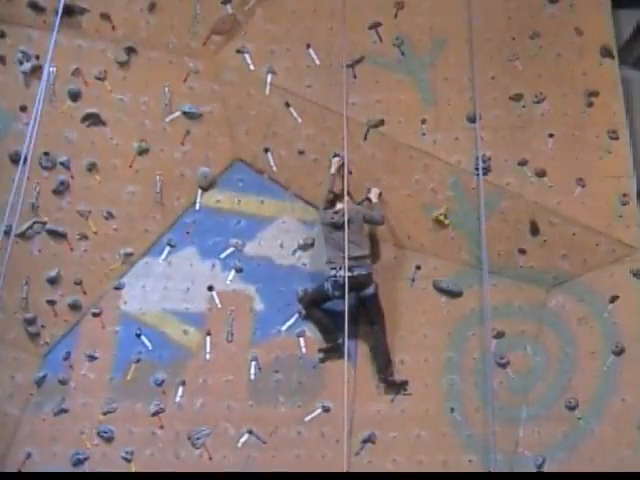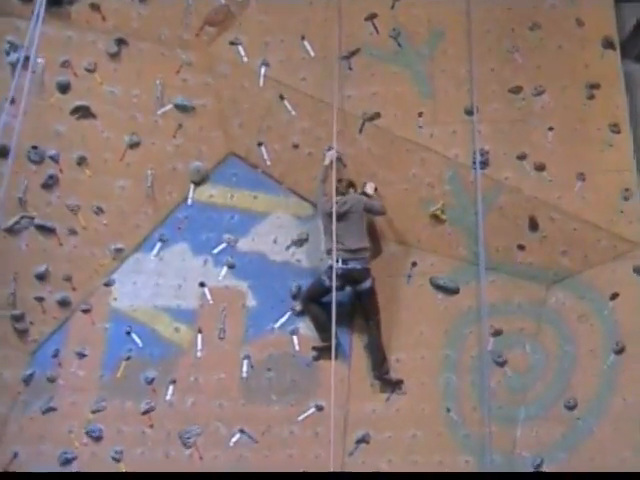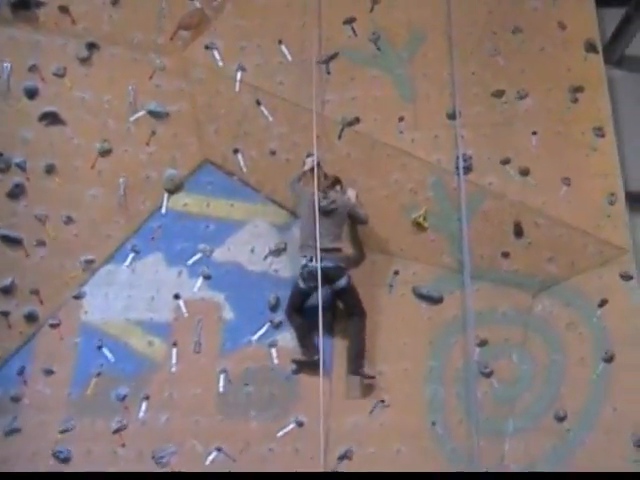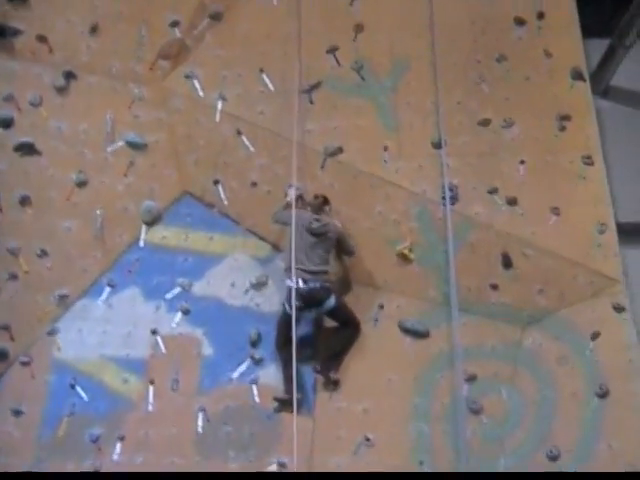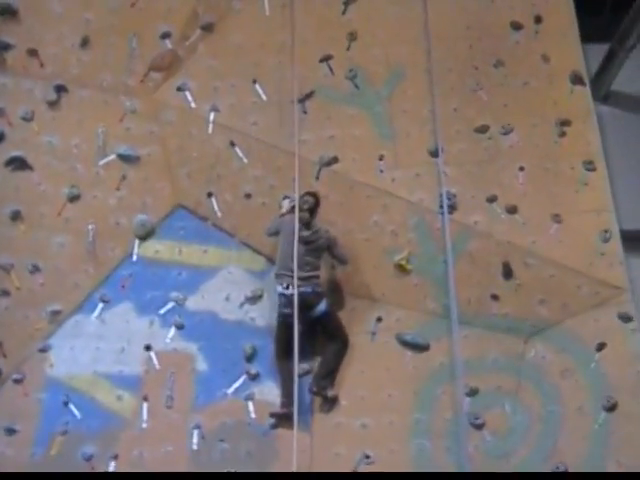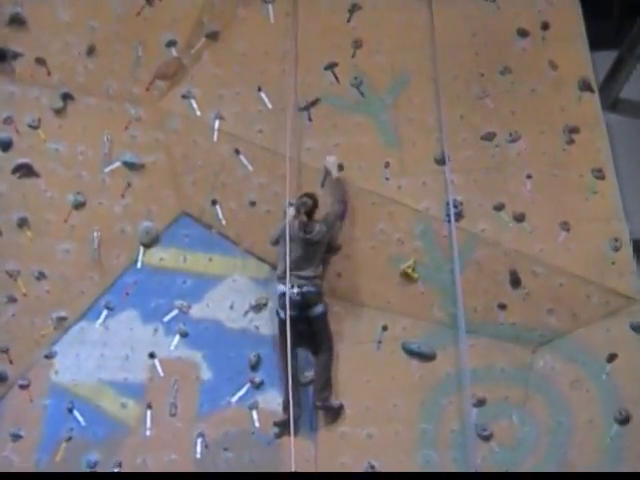
dt=0.5s
person 1, frame 1
left shoulder: (324, 215)
right shoulder: (356, 211)
left elbow: (328, 195)
right elbow: (380, 219)
left wrist: (333, 171)
right wrist: (374, 200)
left hip: (338, 276)
right hip: (362, 275)
left knee: (308, 303)
right knee: (377, 325)
left ankle: (334, 342)
right ankle: (387, 377)
person 1, frame 2
left shoulder: (324, 205)
right shoulder: (358, 201)
left elbow: (321, 185)
right elbow: (380, 209)
left wrist: (328, 162)
right wrist: (370, 193)
left hip: (336, 268)
right hip: (360, 268)
left knee: (308, 299)
right knee: (372, 321)
left ankle: (328, 341)
right ankle: (382, 375)
person 1, frame 3
left shoulder: (307, 196)
right shoulder: (344, 203)
left elbow: (293, 184)
right elbow: (364, 219)
left wrist: (306, 168)
right wrist: (353, 199)
left hip: (310, 266)
right hip: (335, 267)
left knee: (293, 311)
right knee: (357, 314)
left ankle: (310, 355)
right ankle: (356, 363)
person 1, frame 4
left shoulder: (298, 217)
right shoulder: (333, 228)
left elbow: (276, 217)
right elbow: (350, 251)
left wrist: (290, 201)
left hip: (296, 288)
right hip: (320, 289)
left knee: (283, 343)
right knee: (351, 326)
left ankle: (291, 393)
right ankle: (328, 365)
person 1, frame 5
left shoulder: (287, 223)
right shoulder: (323, 234)
left elbow: (269, 231)
right elbow: (343, 259)
left wrist: (283, 211)
left hip: (287, 295)
right hip: (312, 295)
left knee: (283, 353)
right knee: (339, 340)
left ankle: (287, 405)
right ankle: (322, 384)
person 1, frame 6
left shoulder: (288, 227)
right shoulder: (324, 228)
left elbow: (273, 241)
right elbow: (341, 204)
right wrist: (334, 175)
left hip: (288, 295)
right hip: (312, 295)
left knee: (287, 354)
right knee: (324, 349)
left ankle: (290, 412)
right ankle: (323, 397)
